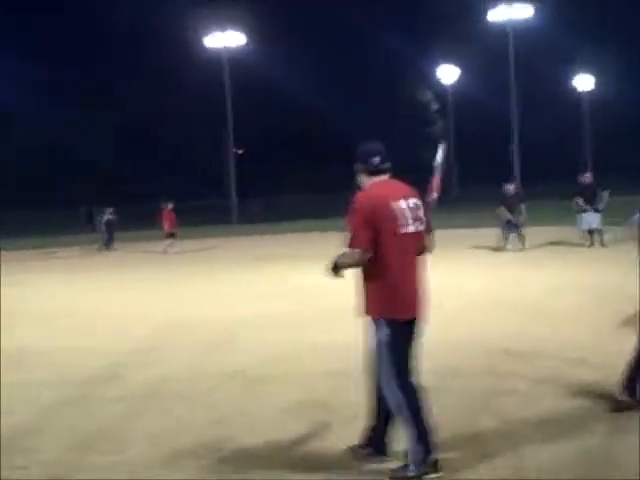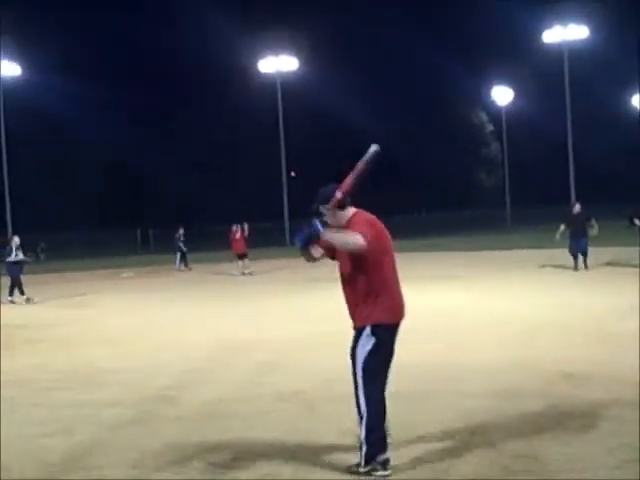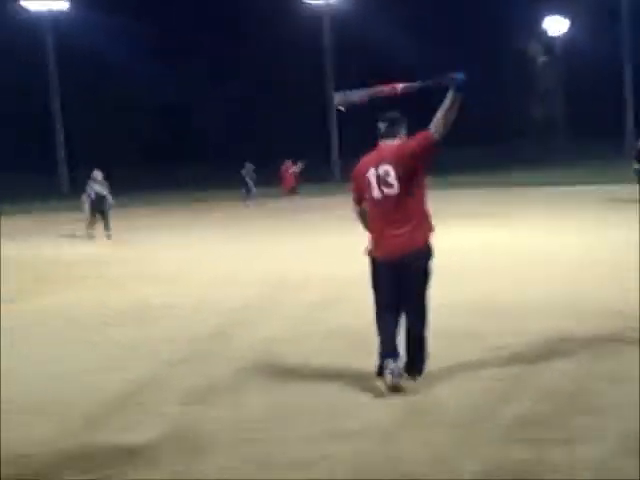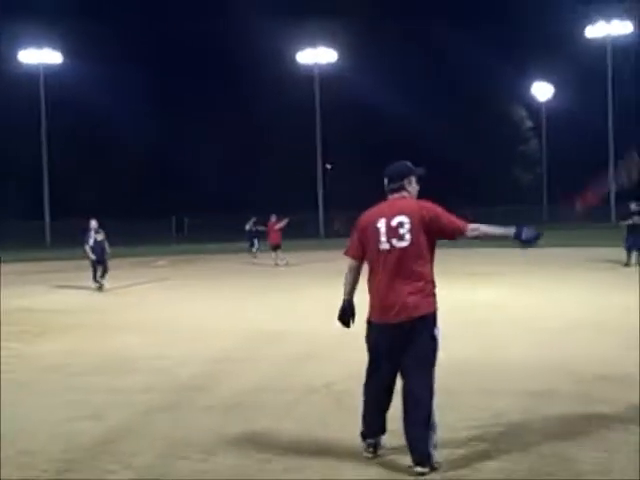
dt=1s
person 1, frame 1
left shoulder: (366, 199)
right shoulder: (410, 194)
left elbow: (359, 255)
right elbow: (423, 244)
left wrist: (337, 262)
left hip: (388, 303)
right hip: (408, 301)
left knee: (396, 379)
right knee: (388, 371)
right ankle: (375, 443)
person 1, frame 2
left shoulder: (362, 222)
right shoulder: (346, 227)
left elbow: (357, 245)
right elbow: (315, 254)
left wrist: (322, 233)
right wrist: (308, 242)
left hip: (377, 315)
right hip: (376, 313)
left knee: (368, 383)
right knee: (368, 376)
right ankle: (373, 435)
person 1, frame 3
left shoulder: (362, 166)
right shoulder: (407, 152)
left elbow: (361, 209)
right elbow: (437, 130)
right wrist: (454, 91)
left hip: (383, 252)
right hip: (415, 248)
left knee: (387, 310)
right knee: (415, 308)
left ankle: (390, 364)
right ankle: (413, 366)
person 1, frame 4
left shoulder: (367, 218)
right shoulder: (425, 211)
left elbow: (354, 264)
right elbow: (471, 230)
left wrist: (347, 301)
right wrist: (513, 232)
left hip: (382, 314)
right hip: (419, 312)
left knee: (378, 379)
right knee: (419, 384)
left ankle: (371, 439)
right ankle: (422, 456)
